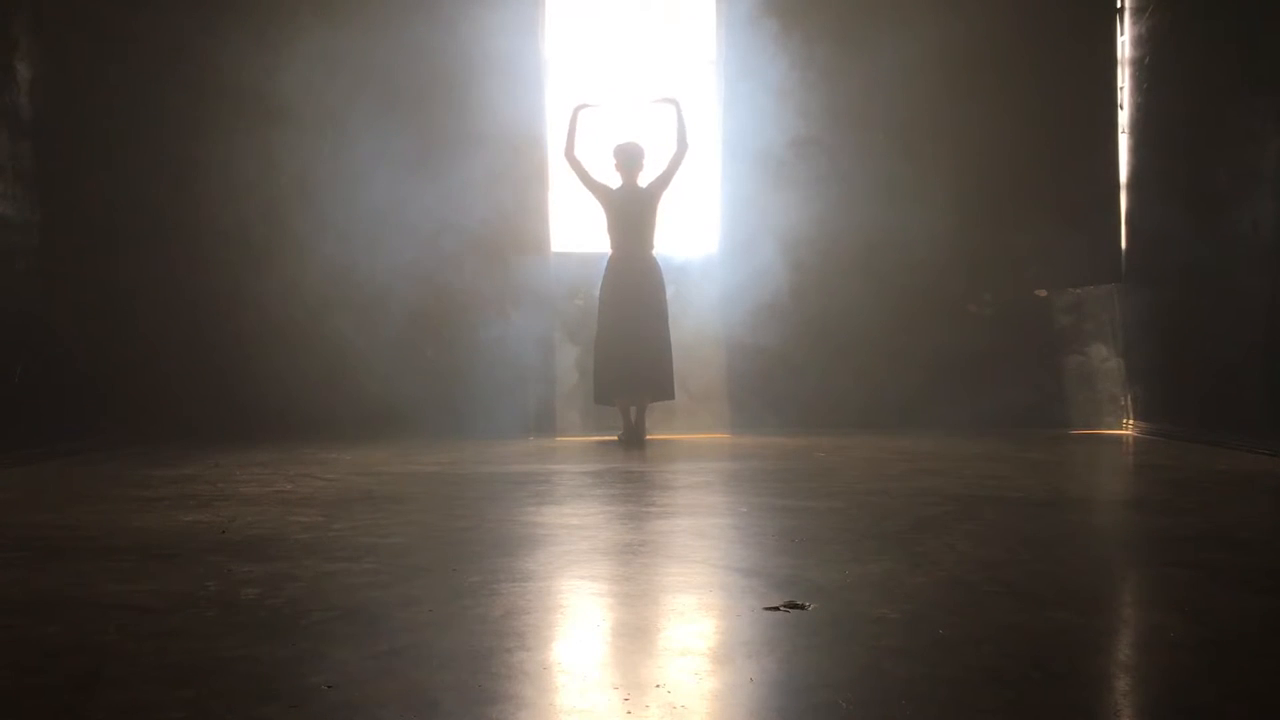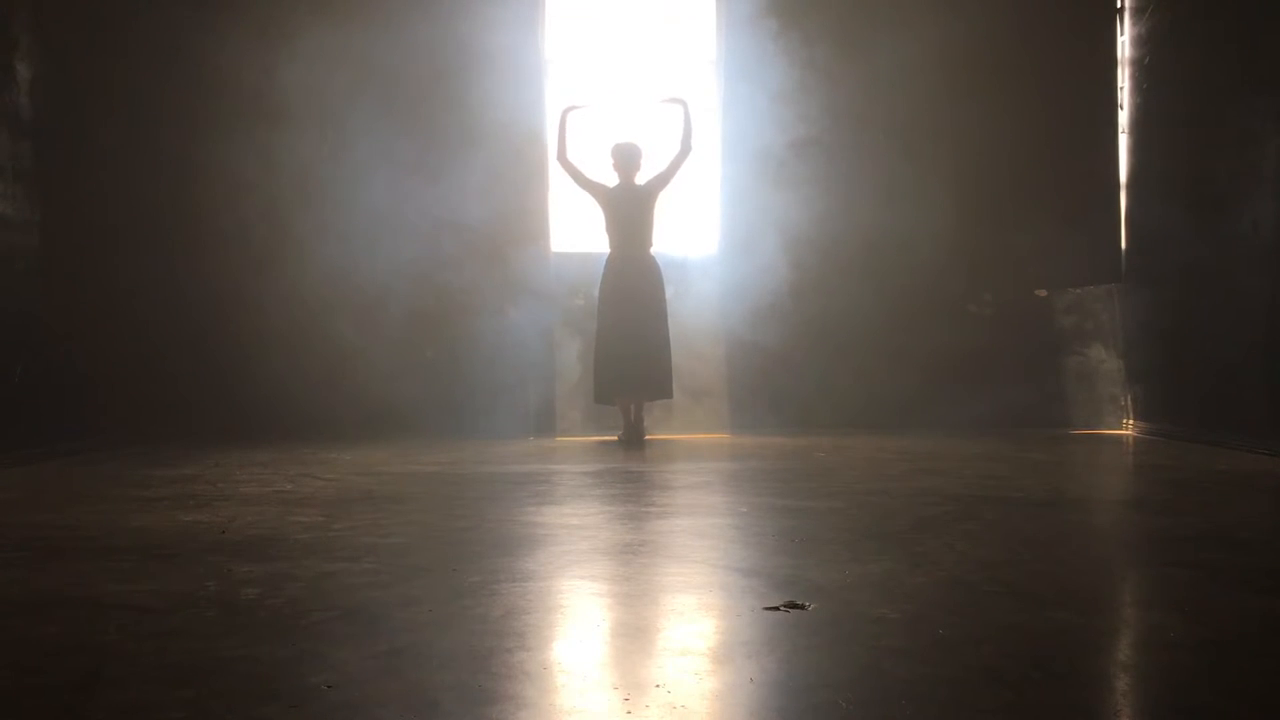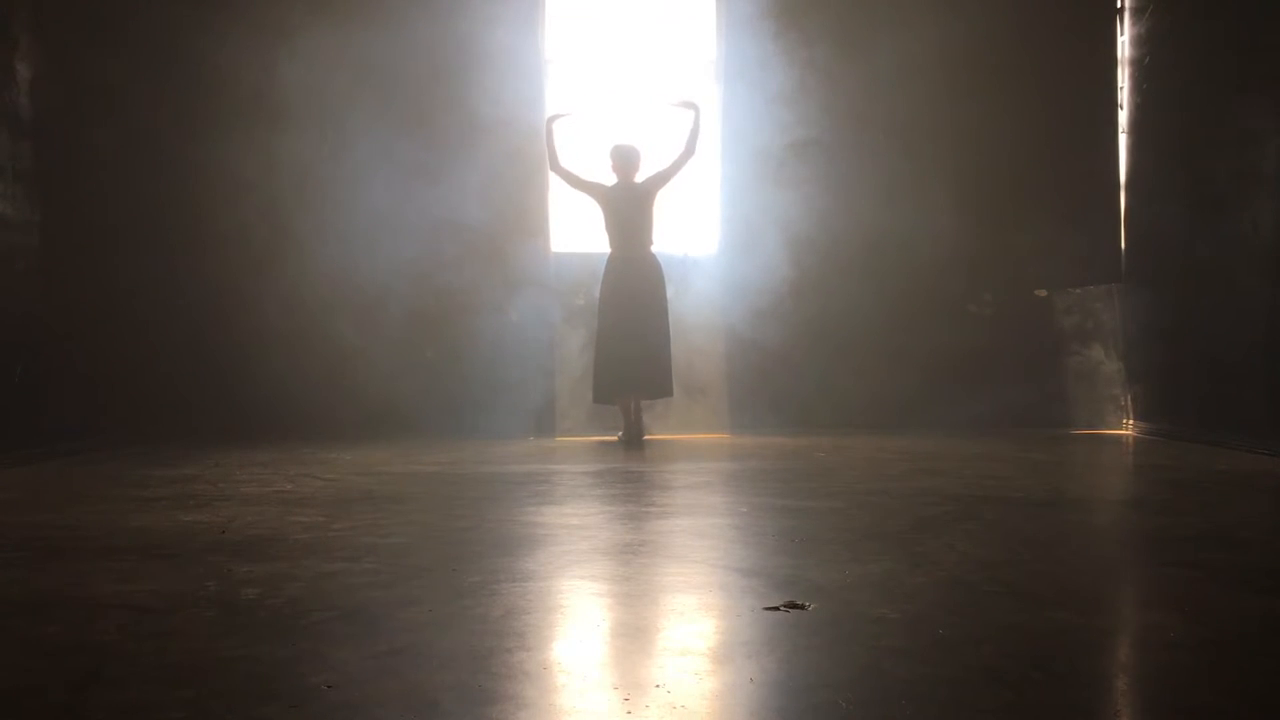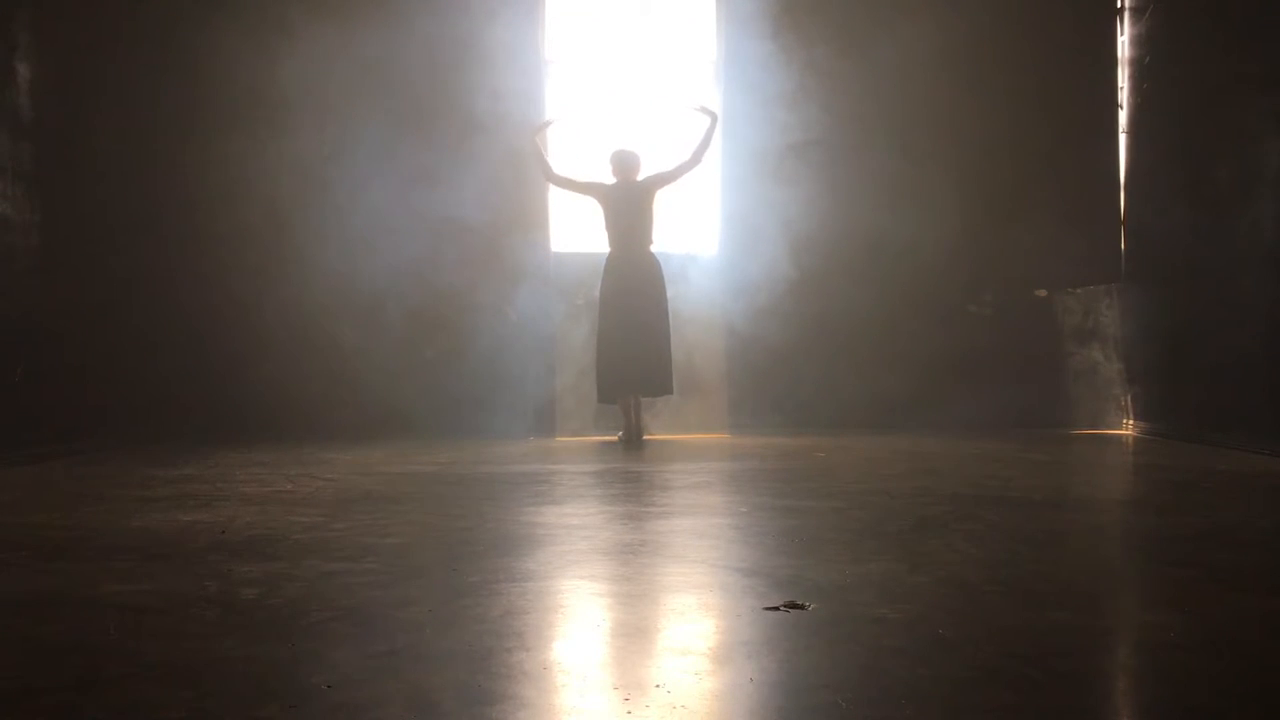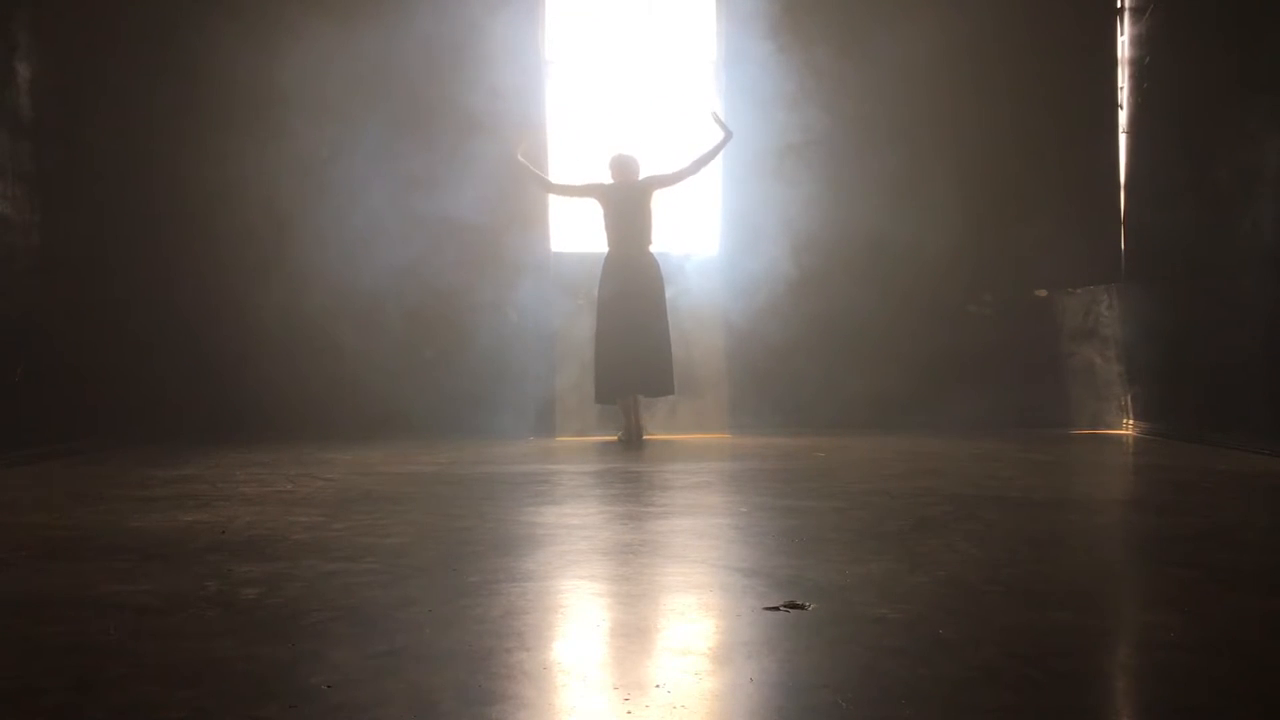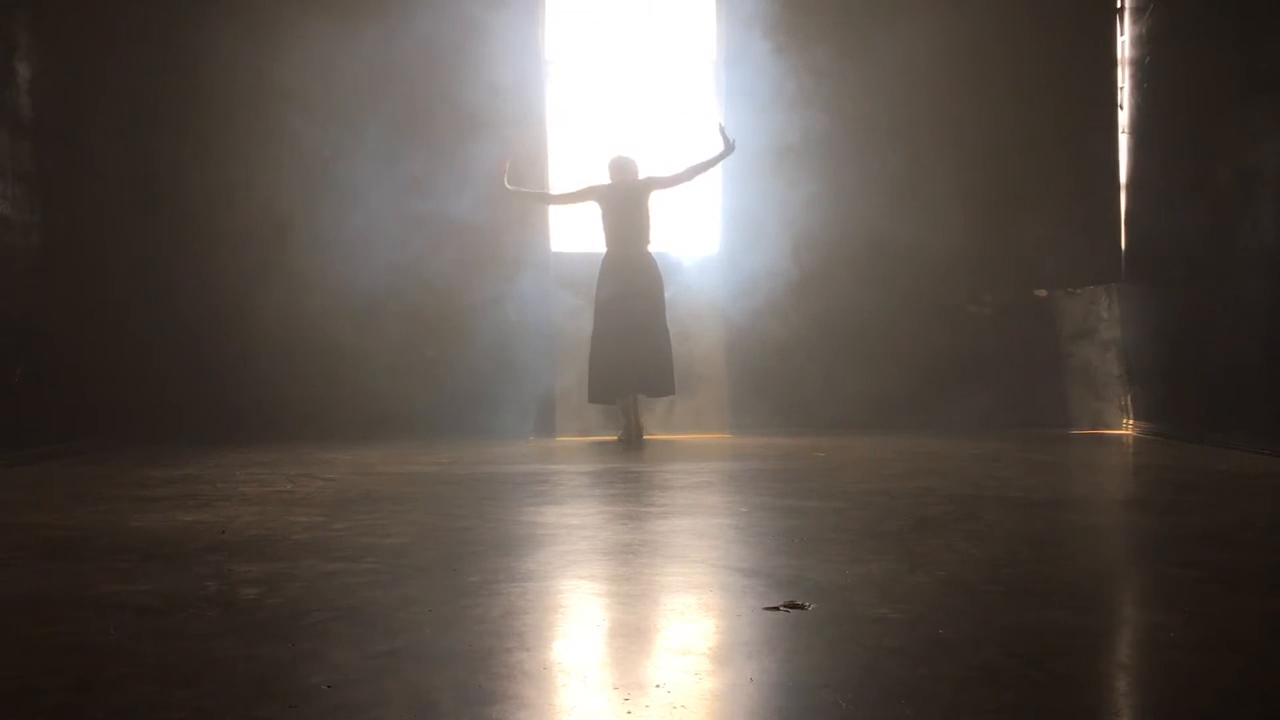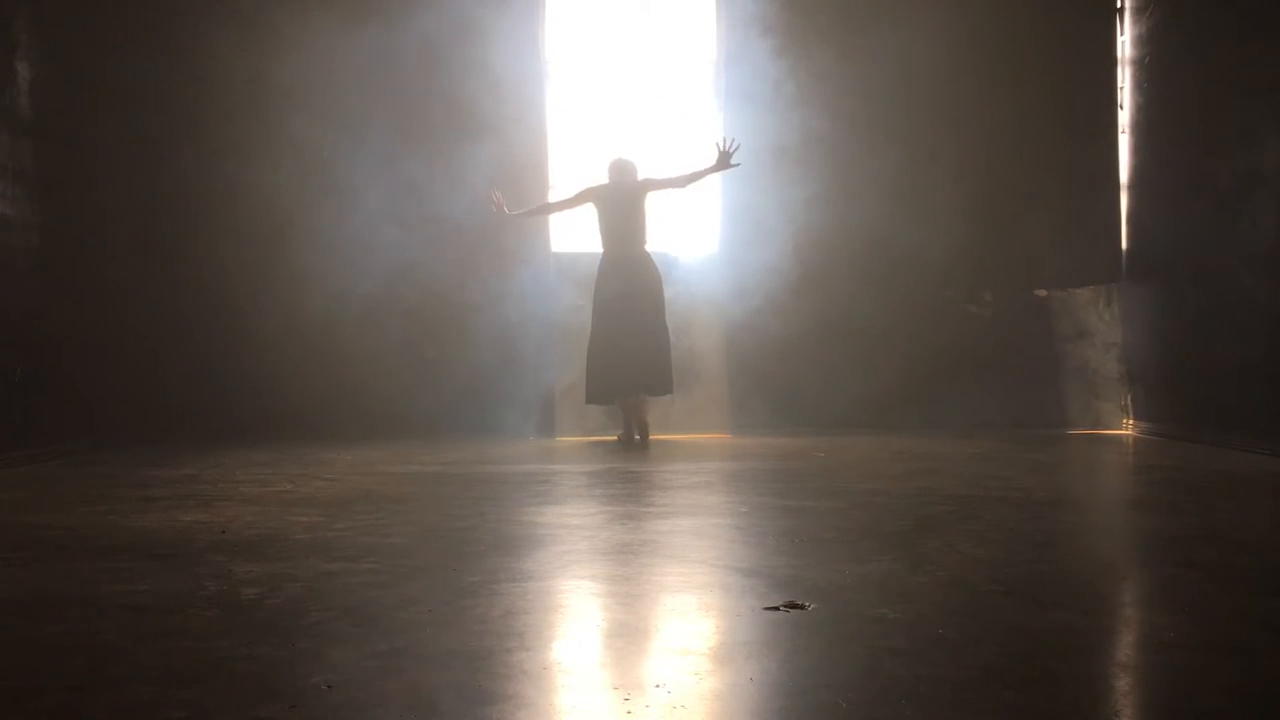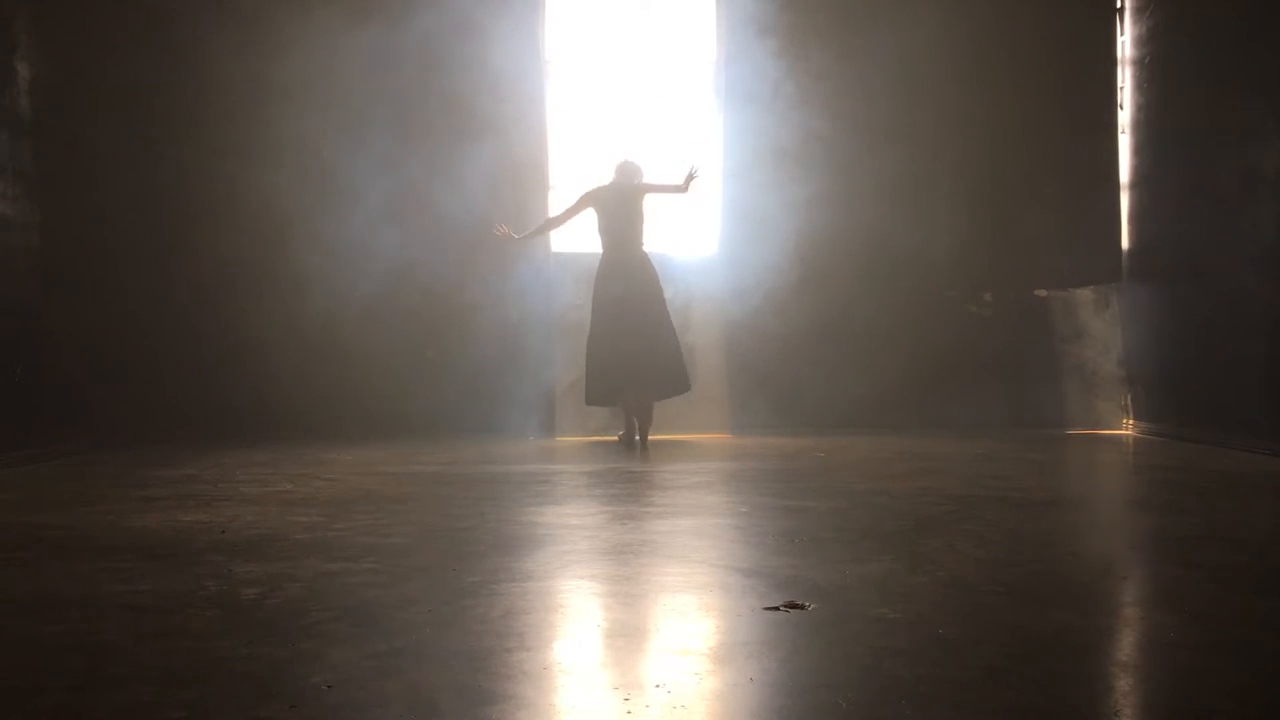
dt=0.4s
person 1, frame 1
left shoulder: (607, 197)
right shoulder: (652, 194)
left elbow: (570, 156)
right elbow: (682, 149)
left wrist: (576, 114)
right wrist: (676, 108)
left hip: (617, 275)
right hip: (647, 274)
left knee: (617, 349)
right knee: (648, 348)
left ankle: (628, 426)
right ankle: (639, 423)
person 1, frame 2
left shoulder: (604, 195)
right shoulder: (650, 192)
left elbow: (563, 159)
right elbow: (685, 150)
left wrist: (564, 118)
right wrist: (685, 110)
left hip: (617, 273)
right hip: (646, 273)
left knee: (617, 347)
right knee: (646, 346)
left ankle: (628, 425)
right ankle: (638, 421)
person 1, frame 3
left shoulder: (603, 194)
right shoulder: (648, 189)
left elbow: (556, 167)
right elbow: (687, 154)
left wrist: (550, 128)
right wrist: (696, 114)
left hip: (618, 272)
right hip: (647, 271)
left knee: (617, 347)
right knee: (646, 344)
left ankle: (629, 425)
right ankle: (638, 421)
person 1, frame 4
left shoulder: (603, 191)
right shoulder: (649, 187)
left elbow: (553, 177)
right elbow: (692, 161)
left wrist: (539, 140)
right wrist: (711, 123)
left hip: (618, 272)
right hip: (647, 271)
left knee: (618, 346)
right knee: (646, 344)
left ankle: (629, 425)
right ankle: (637, 422)
person 1, frame 5
left shoulder: (602, 191)
right shoulder: (647, 186)
left elbow: (552, 187)
right elbow: (690, 170)
left wrist: (523, 162)
right wrist: (724, 140)
left hip: (616, 272)
right hip: (645, 271)
left knee: (618, 346)
right knee: (645, 342)
left ankle: (629, 425)
right ankle: (636, 423)
person 1, frame 6
left shoulder: (600, 192)
right shoulder: (644, 186)
left elbow: (552, 198)
right elbow: (686, 174)
left wrist: (513, 189)
right wrist: (723, 154)
left hip: (614, 272)
right hip: (643, 270)
left knee: (616, 345)
right knee: (644, 342)
left ankle: (629, 424)
right ankle: (635, 421)
person 1, frame 7
left shoulder: (597, 192)
right shoulder: (640, 186)
left elbow: (551, 207)
right elbow: (681, 180)
left wrist: (511, 214)
right wrist: (715, 167)
left hip: (612, 272)
right hip: (641, 270)
left knee: (614, 345)
right knee: (647, 341)
left ankle: (629, 425)
right ankle: (639, 418)
person 1, frame 8
left shoulder: (597, 194)
right shoulder: (637, 188)
left elbow: (555, 221)
right elbow: (659, 188)
left wrist: (518, 238)
right wrist: (682, 187)
left hip: (610, 272)
right hip: (638, 270)
left knee: (615, 347)
right knee: (649, 344)
left ankle: (631, 426)
right ankle: (643, 424)
